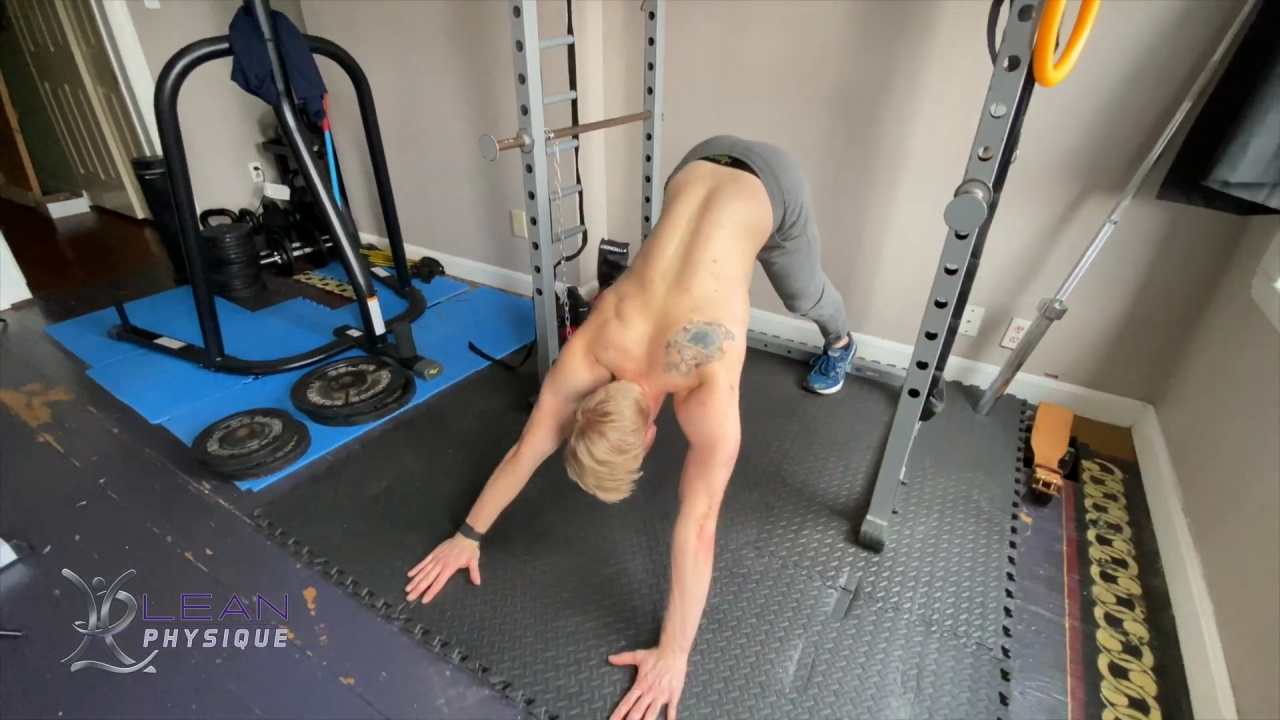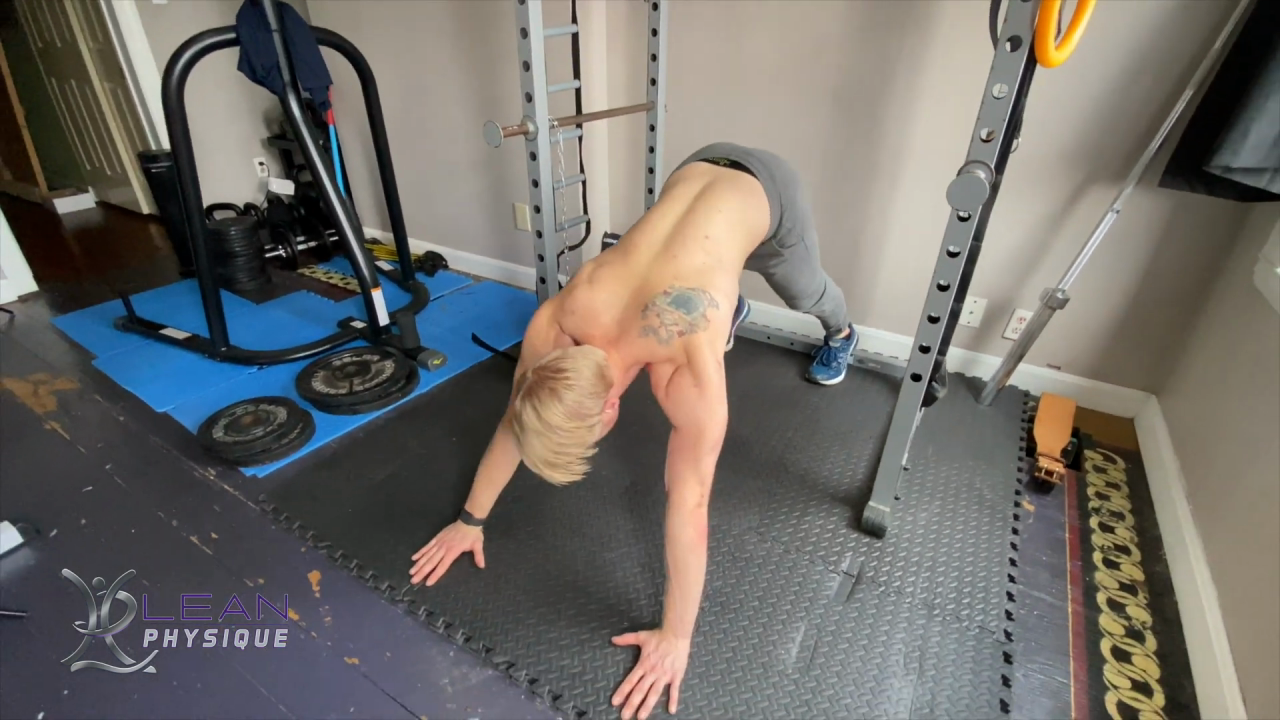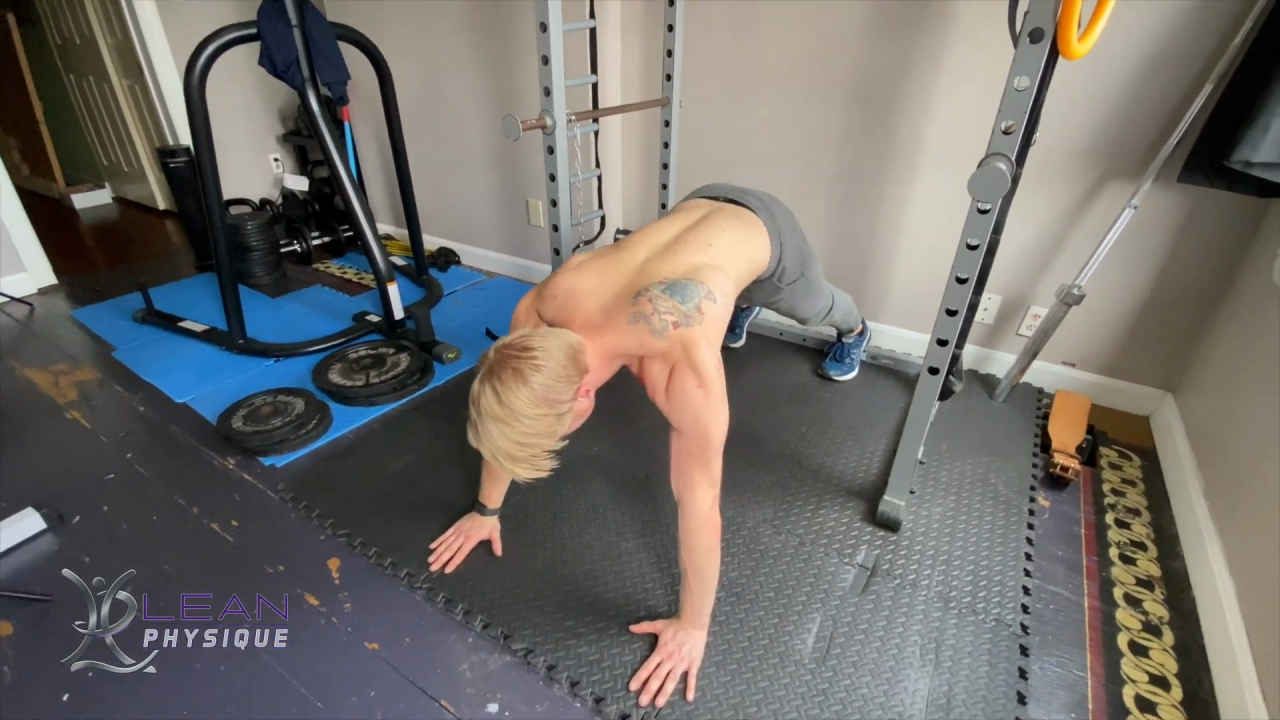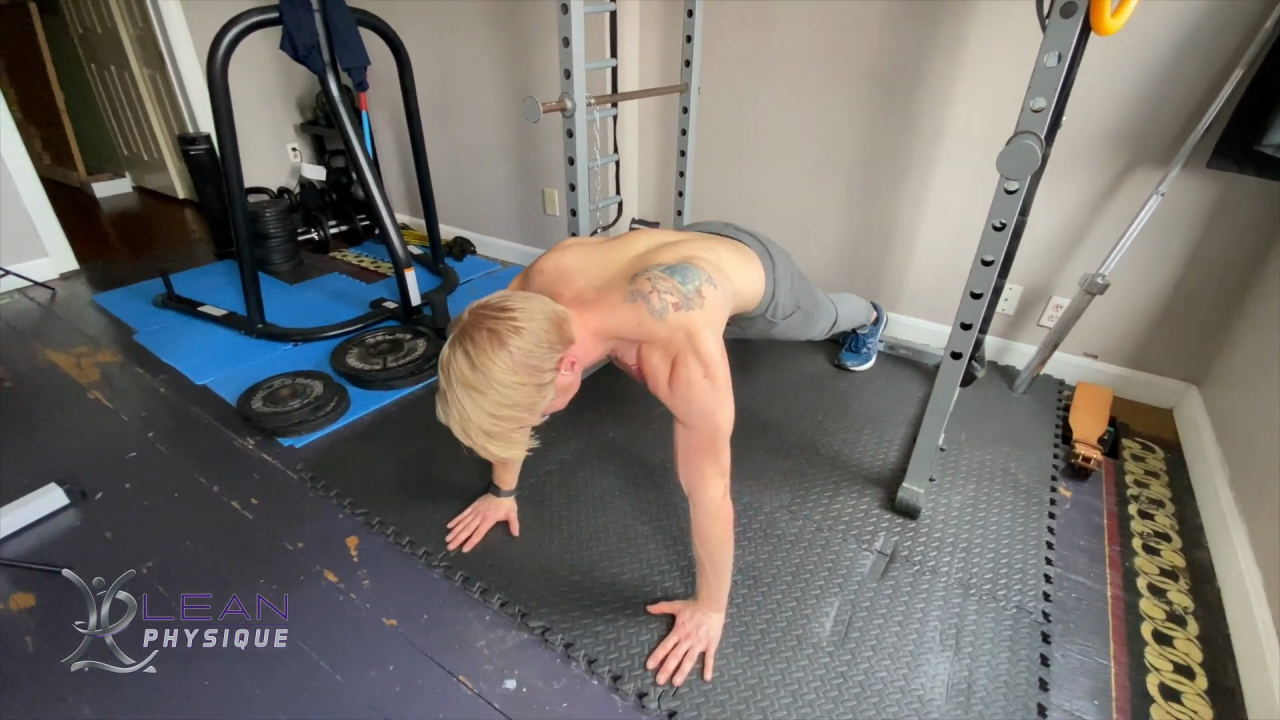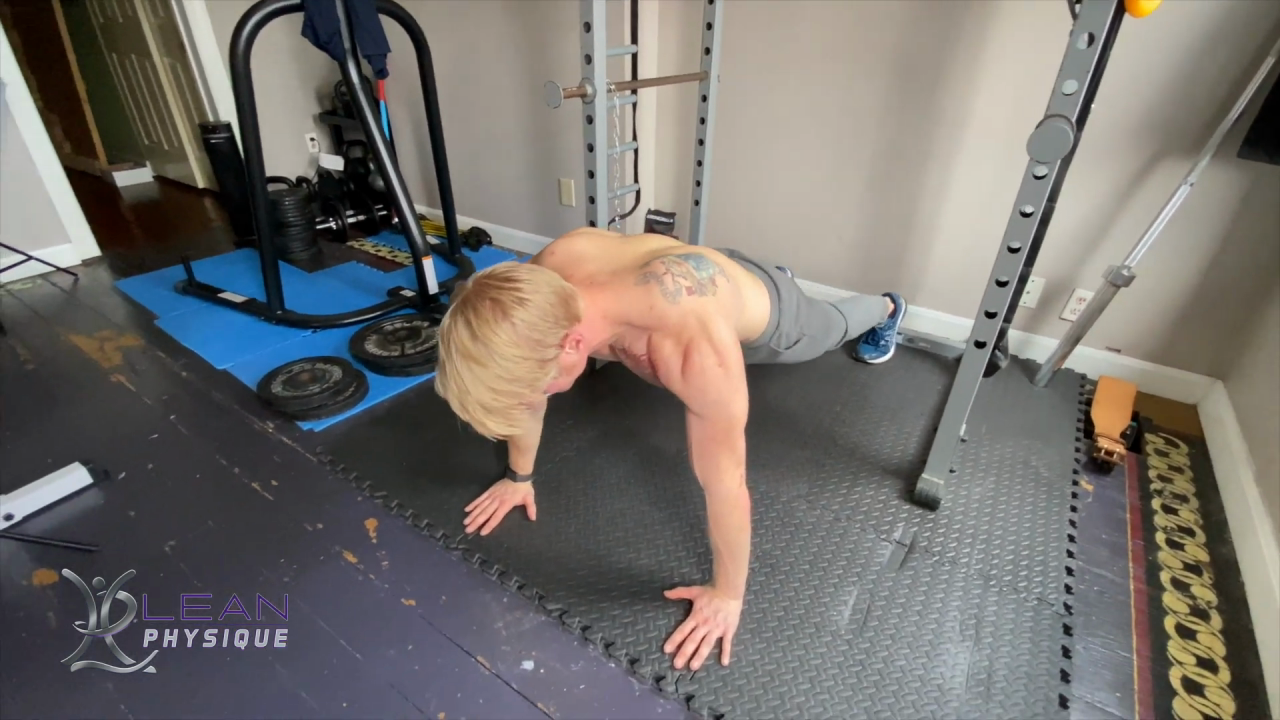
dt=0.4s
person 1, frame 1
left shoulder: (706, 390)
right shoulder: (586, 353)
right elbow: (528, 447)
left hip: (770, 186)
right hip: (702, 168)
left knee: (803, 295)
left ankle: (837, 342)
person 1, frame 2
left shoulder: (687, 367)
right shoulder: (554, 324)
left elbow: (689, 502)
right elbow: (513, 423)
left wrist: (676, 637)
right wrist: (470, 519)
left hip: (766, 193)
right hip: (700, 171)
left knee: (804, 292)
left ankle: (840, 333)
person 1, frame 3
left shoulder: (682, 365)
right shoulder: (537, 311)
left elbow: (699, 502)
right elbow: (505, 412)
left wrist: (692, 627)
right wrist: (486, 509)
left hip: (765, 235)
right hip: (700, 208)
left knee: (813, 309)
left ankle: (852, 330)
person 1, frame 4
left shoulder: (683, 352)
right shoulder: (531, 293)
left elbow: (708, 493)
right elbow: (512, 396)
left wrist: (710, 609)
right wrist: (502, 491)
left hip: (760, 277)
right hip: (702, 242)
left knee: (821, 318)
left ankle: (867, 317)
person 1, frame 5
left shoulder: (694, 341)
right shoulder: (545, 276)
left elbow: (725, 483)
right elbow: (524, 387)
left wrist: (727, 596)
right wrist: (518, 475)
left hip: (764, 324)
left knee: (828, 327)
left ankle: (884, 309)
right ankle: (774, 275)
